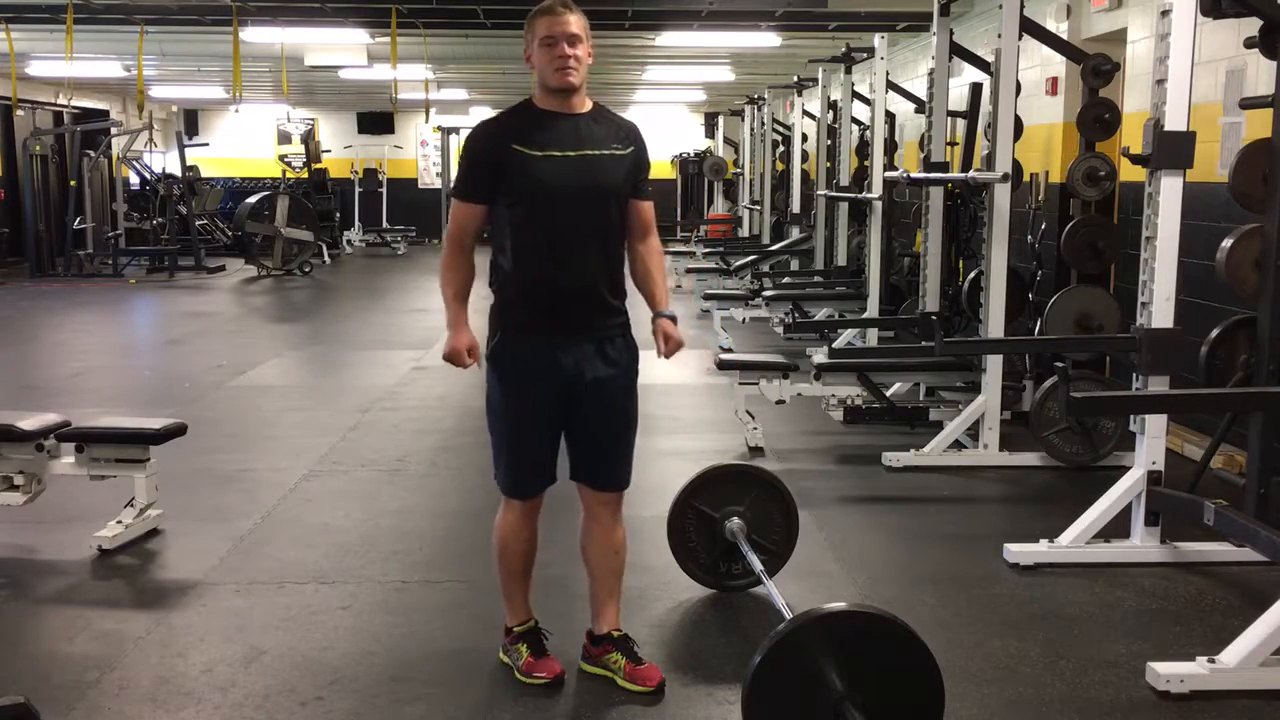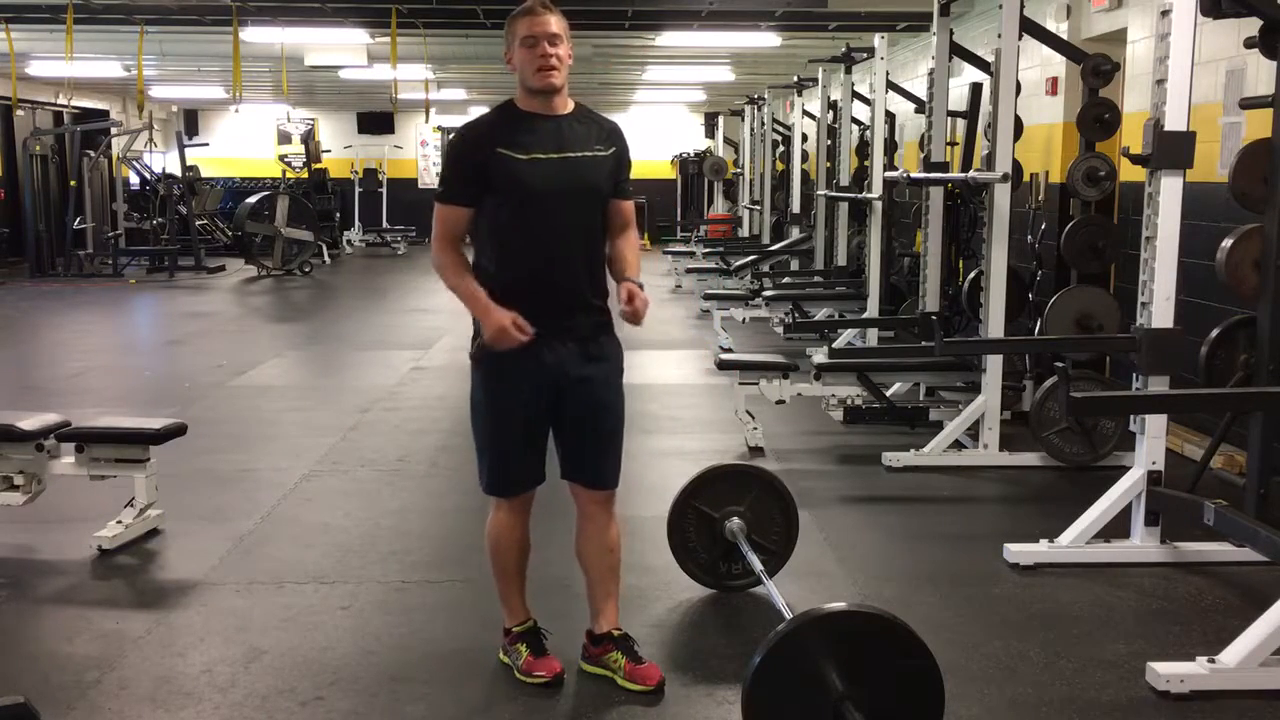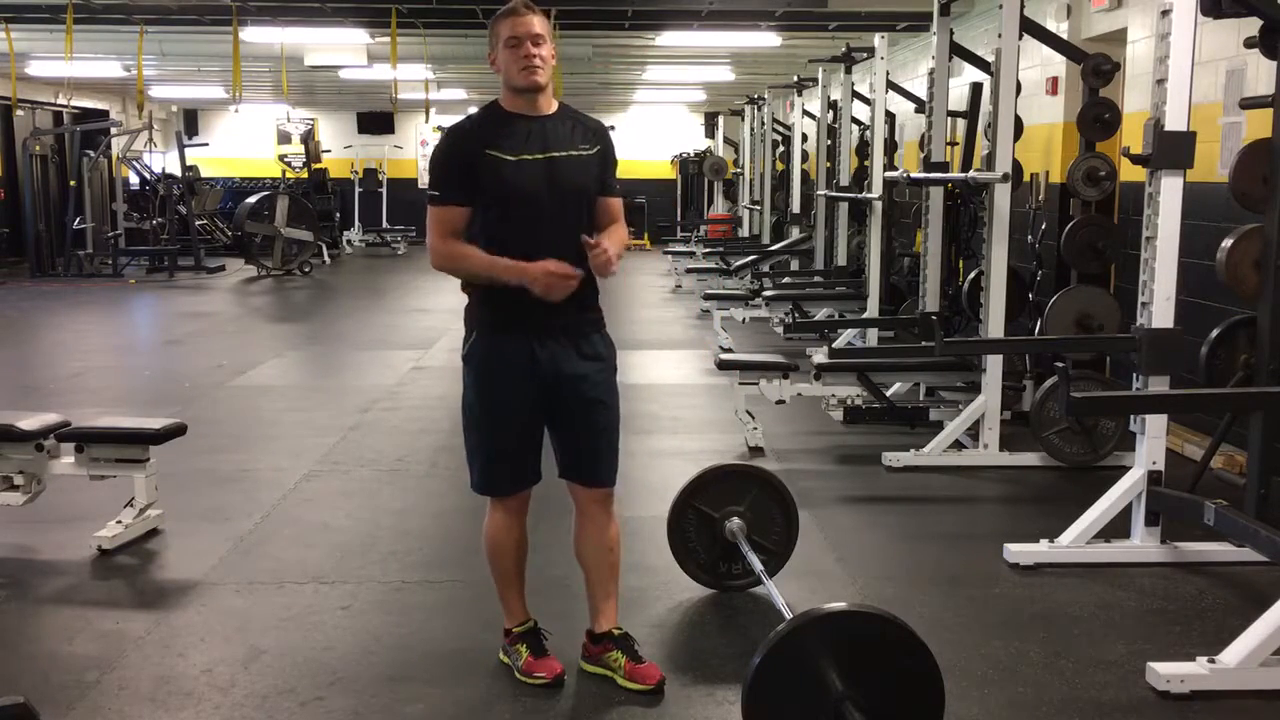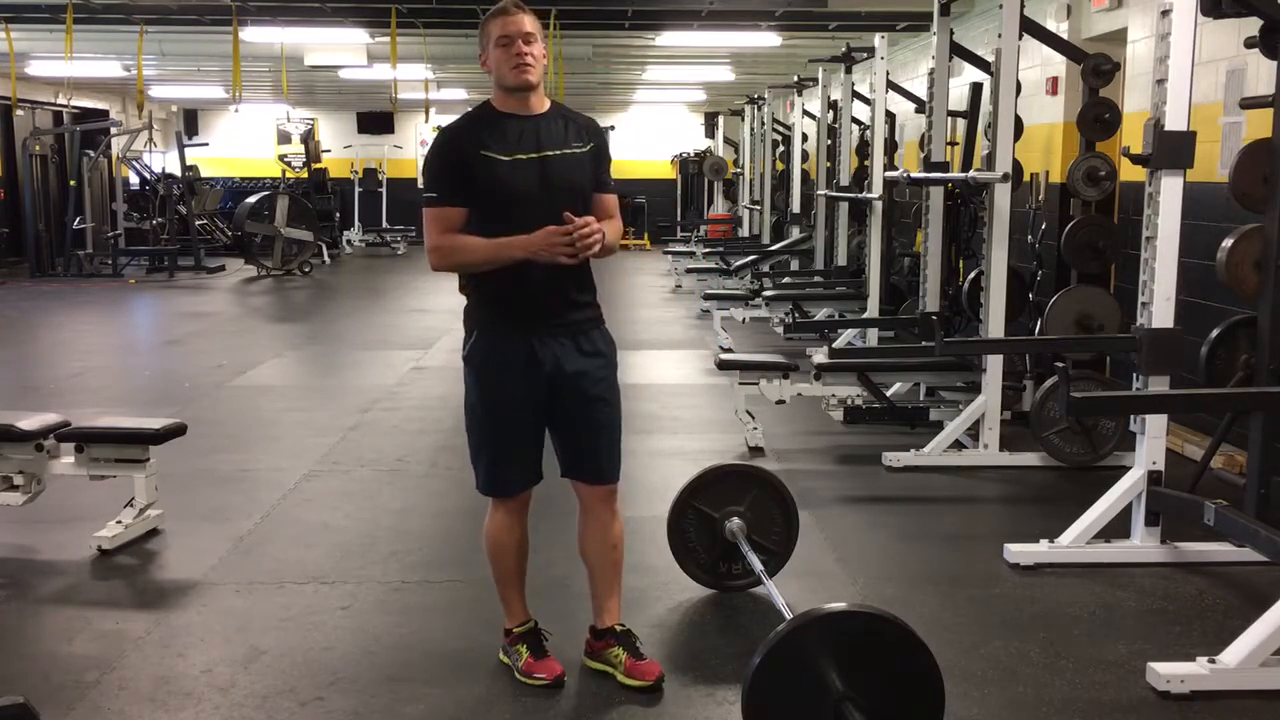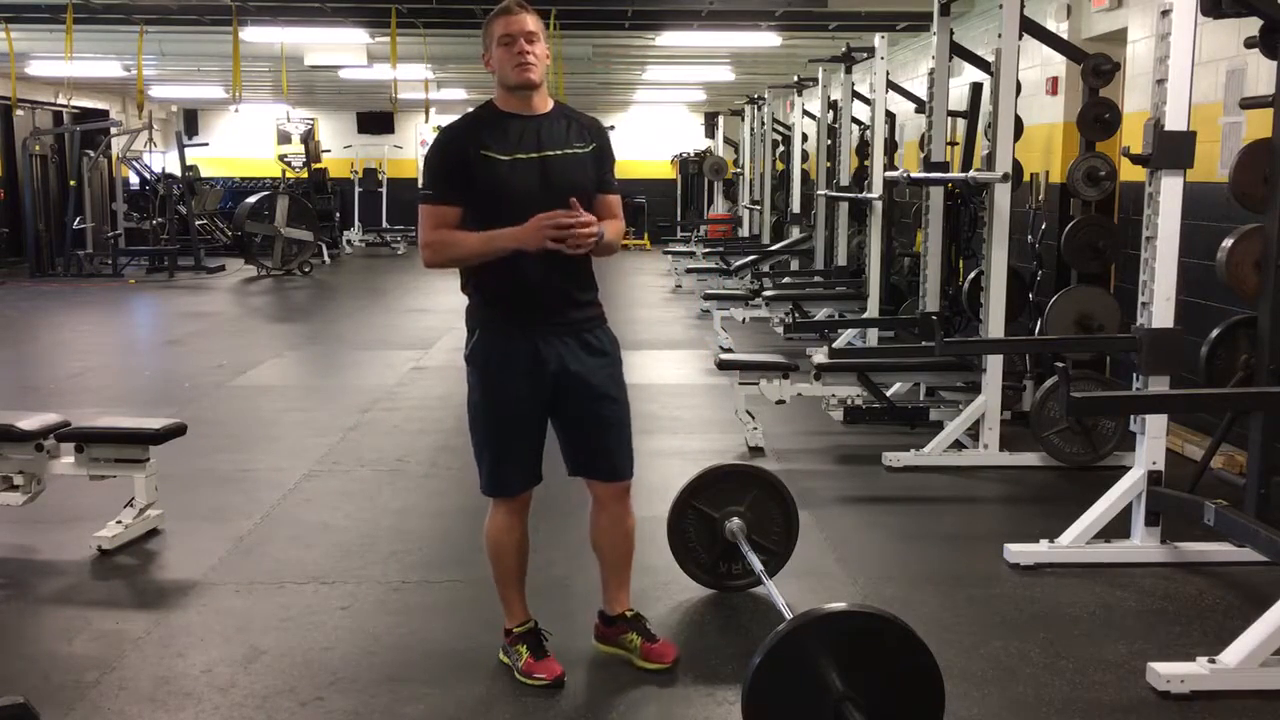
dt=0.2s
person 1, frame 1
left shoulder: (623, 137)
right shoulder: (496, 138)
left elbow: (642, 235)
right elbow: (459, 240)
left wrist: (662, 310)
right wrist: (458, 321)
left hip: (606, 345)
right hip: (524, 346)
left knee: (605, 496)
right knee: (523, 497)
left ankle: (605, 638)
right ankle: (519, 632)
person 1, frame 2
left shoulder: (605, 136)
right shoulder: (479, 140)
left elbow: (622, 228)
right elbow: (446, 244)
left wrist: (631, 281)
right wrist: (483, 308)
left hip: (590, 343)
right hip: (511, 346)
left knee: (598, 495)
right knee: (513, 496)
left ankle: (604, 638)
right ankle: (518, 631)
person 1, frame 3
left shoulder: (591, 135)
right shoulder: (466, 141)
left elbow: (613, 220)
right elbow: (443, 247)
left wrist: (608, 248)
right wrist: (523, 273)
left hip: (582, 339)
right hip: (502, 341)
left knee: (596, 493)
right knee: (509, 497)
left ankle: (604, 637)
right ankle: (519, 632)
person 1, frame 4
left shoulder: (584, 133)
right shoulder: (460, 142)
left elbow: (612, 220)
right elbow: (440, 249)
left wrist: (599, 234)
right wrist: (527, 245)
left hip: (582, 335)
right hip: (502, 342)
left knee: (600, 490)
right knee: (511, 497)
left ankle: (607, 634)
right ankle: (519, 633)
person 1, frame 5
left shoulder: (587, 133)
right shoulder: (460, 142)
left elbow: (615, 226)
right elbow: (433, 246)
left wrist: (596, 233)
right wrist: (521, 235)
left hip: (585, 333)
right hip: (504, 341)
left knee: (613, 484)
right knee: (510, 497)
left ankle: (618, 617)
right ankle: (519, 632)
